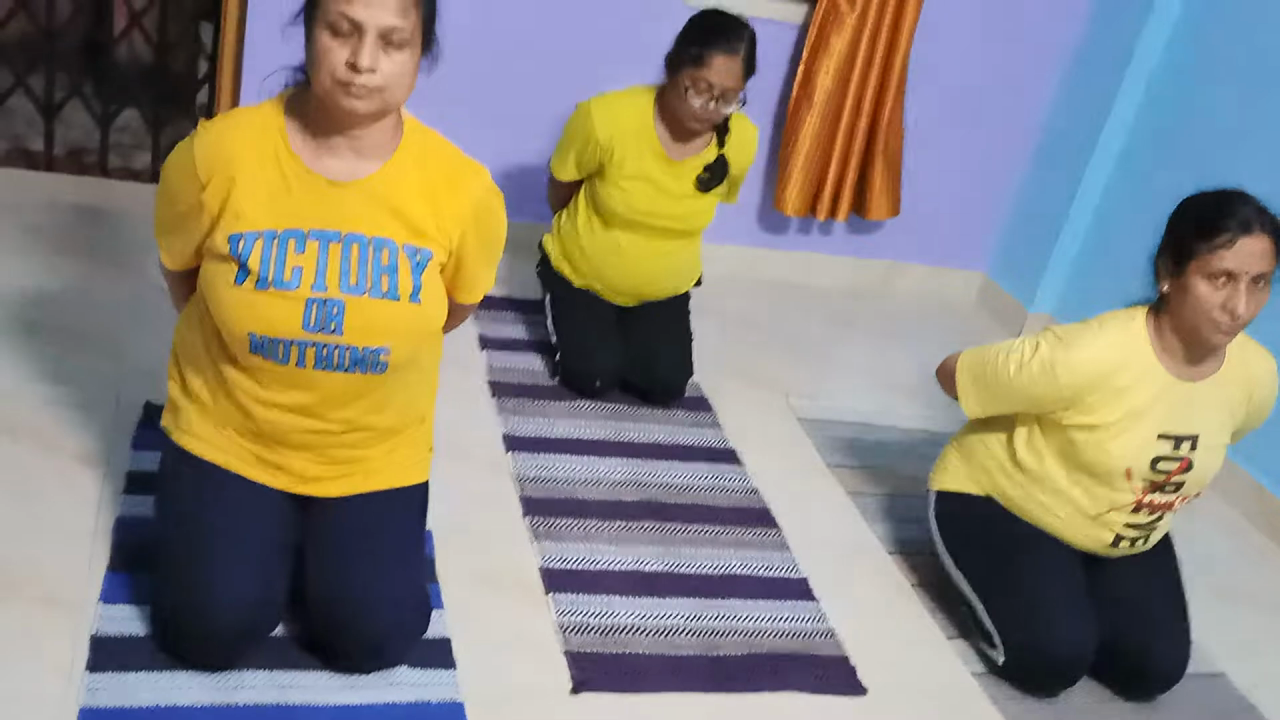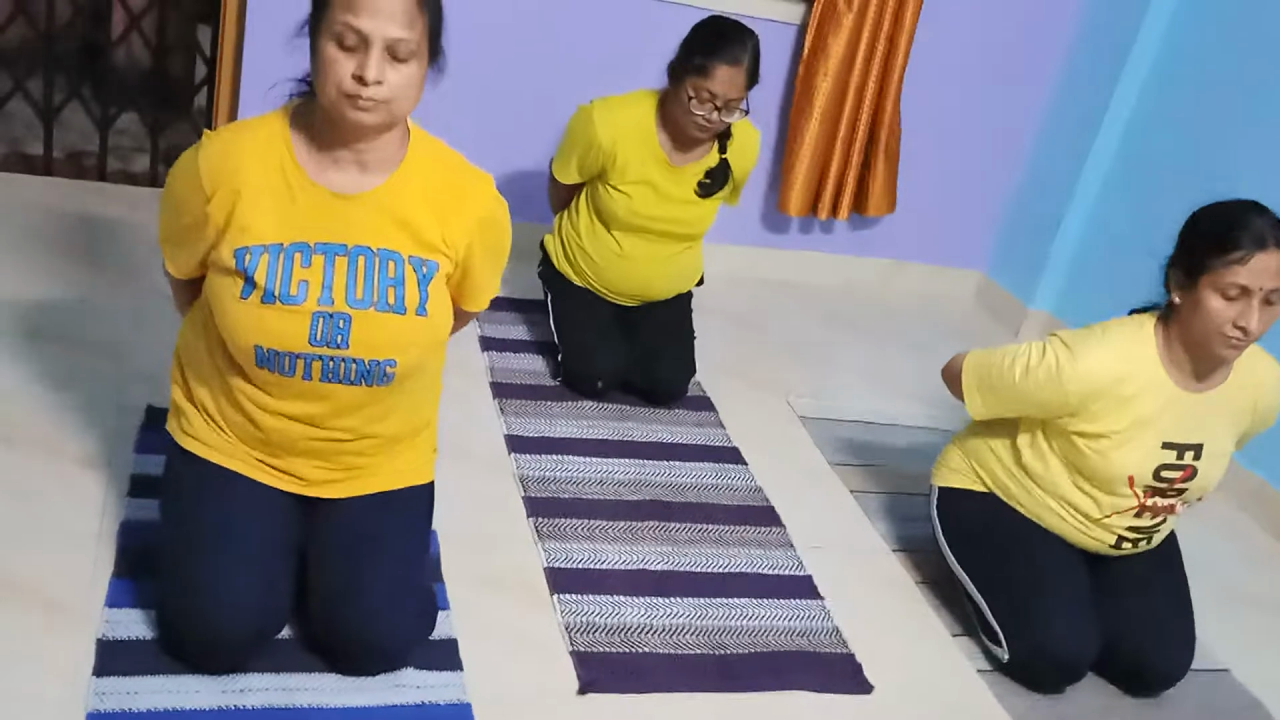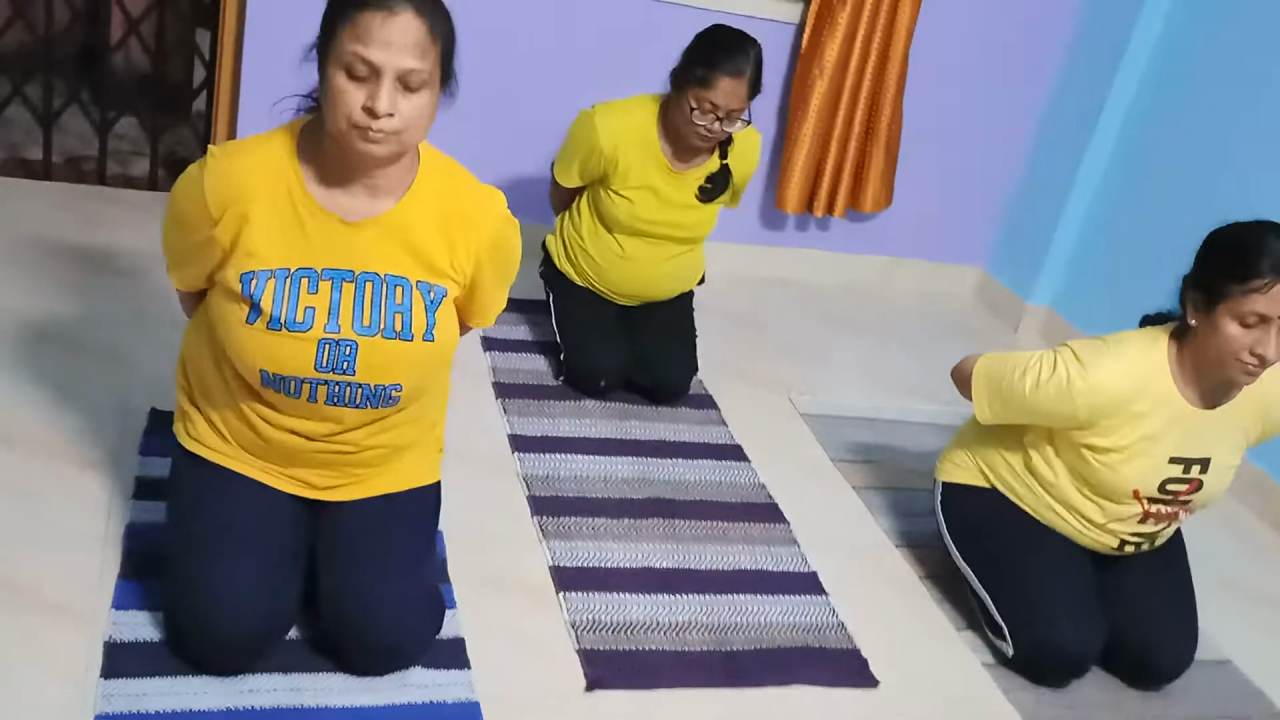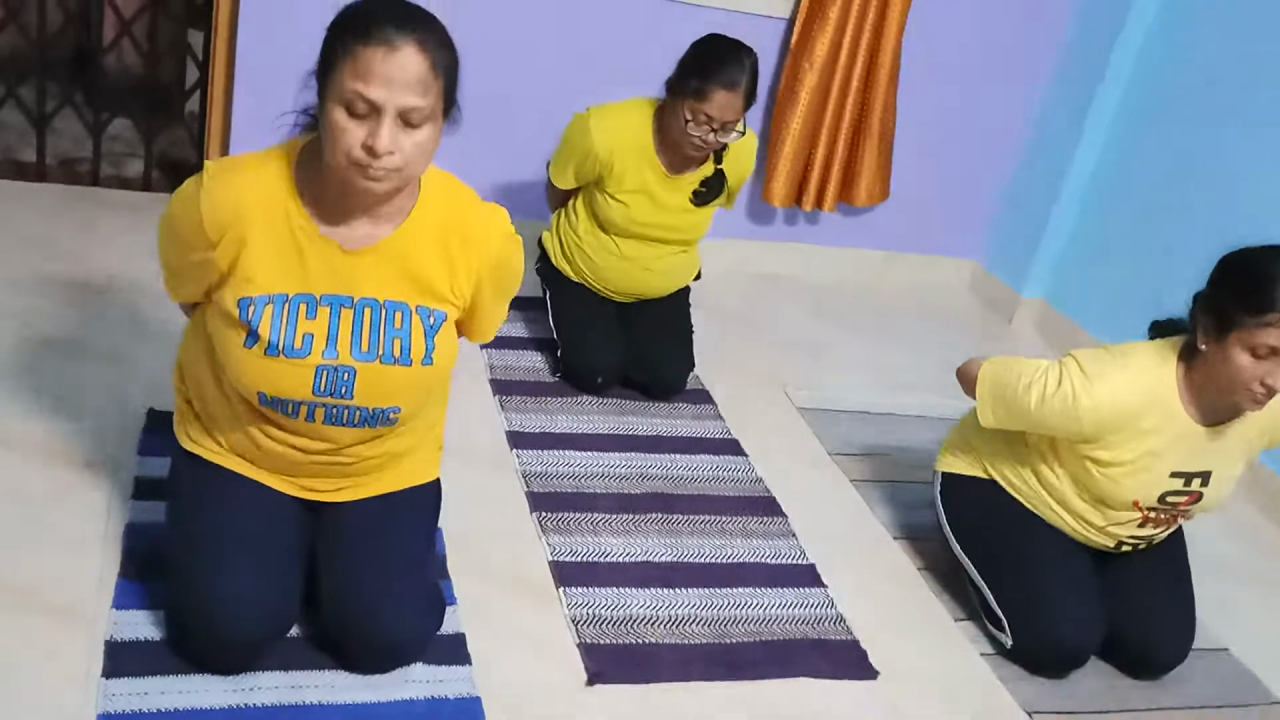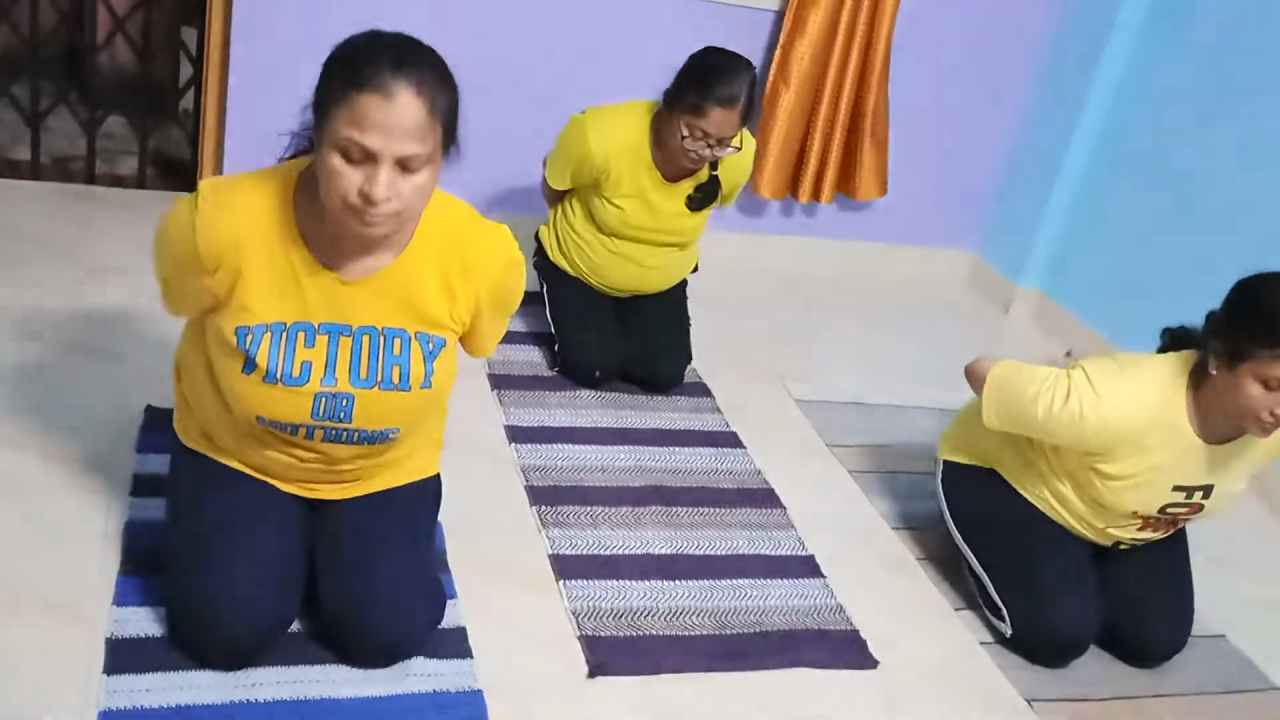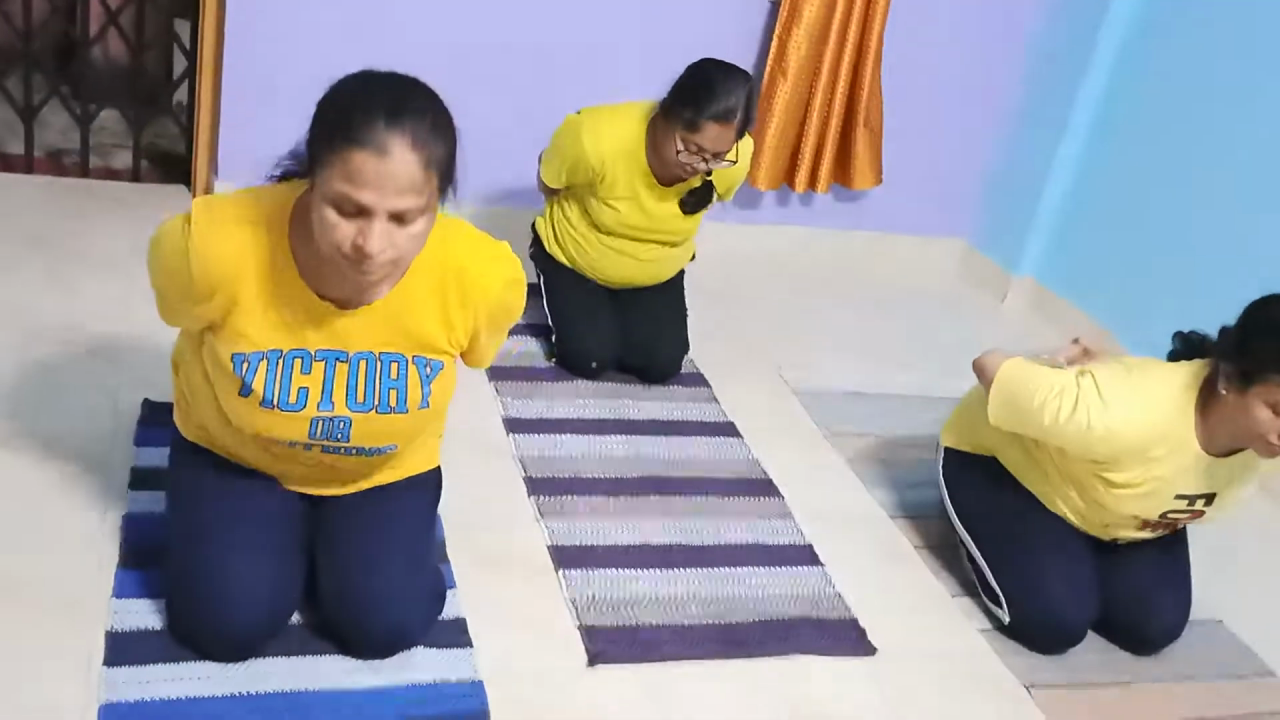
dt=0.2s
person 1, frame 1
left shoulder: (463, 188)
right shoulder: (215, 153)
right elbow: (181, 279)
left hip: (375, 456)
right hip: (228, 439)
left knee: (370, 639)
right knee: (209, 631)
left ankle: (321, 538)
right ankle: (271, 531)
person 1, frame 2
left shoulder: (469, 198)
right shoulder: (221, 163)
right elbow: (185, 284)
left wrist: (369, 356)
left hip: (379, 460)
right hip: (233, 443)
left knee: (375, 640)
right knee: (214, 633)
left ankle: (323, 540)
right ankle: (275, 534)
person 1, frame 3
left shoulder: (479, 216)
right shoulder: (225, 181)
right elbow: (192, 293)
left wrist: (378, 363)
left hip: (384, 466)
right hip: (237, 449)
left knee: (382, 642)
right knee: (222, 636)
left ankle: (328, 543)
right ankle: (259, 532)
person 1, frame 4
left shoulder: (482, 236)
right shoulder: (220, 200)
right elbow: (191, 300)
left wrist: (370, 370)
left hip: (385, 469)
right hip: (237, 453)
left knee: (383, 639)
right knee: (224, 636)
left ankle: (333, 540)
right ankle: (284, 535)
person 1, frame 5
left shoulder: (484, 255)
right shoulder: (217, 223)
left hip: (386, 471)
right hip: (235, 456)
left knee: (387, 633)
right knee: (226, 632)
left ankle: (330, 540)
right ankle: (287, 537)
person 1, frame 6
left shoulder: (483, 275)
right shoulder: (211, 245)
right hip: (234, 455)
left knee: (386, 624)
right knee: (226, 623)
left ankle: (326, 535)
right ankle: (287, 531)
person 2, frame 1
right shoulder: (1090, 354)
right elbow: (952, 373)
right wrist: (1033, 432)
right hip: (1000, 500)
left knee: (1155, 670)
right knee: (1053, 660)
left ankle: (1064, 579)
right ankle: (993, 571)
person 2, frame 2
right shoulder: (1095, 362)
right elbow: (958, 373)
right wrist: (1035, 436)
right hip: (1002, 497)
left knee: (1158, 667)
right knee: (1056, 657)
left ankle: (1066, 580)
right ankle: (996, 568)
person 2, frame 3
right shoulder: (1106, 375)
right elbow: (967, 374)
right wrist: (1035, 432)
right hip: (1005, 492)
left knee: (1161, 660)
right knee: (1061, 653)
left ankle: (1071, 577)
right ankle: (998, 565)
person 2, frame 4
right shoulder: (1113, 390)
right elbow: (972, 374)
right hip: (1005, 482)
left knee: (1159, 651)
right knee: (1059, 644)
left ankle: (1074, 569)
right ankle: (996, 554)
person 2, frame 5
right shoulder: (1119, 404)
right elbow: (981, 372)
left knee: (1157, 641)
right knee: (1059, 635)
left ankle: (1074, 560)
right ankle: (998, 547)
person 2, frame 6
right shoulder: (1129, 416)
right elbow: (990, 366)
right wrist: (1057, 368)
right hip: (1003, 458)
left knee: (1155, 627)
right knee: (1056, 624)
person 3, frame 1
left shoulder: (741, 141)
right shoulder: (605, 118)
right elbow: (560, 190)
left wrist: (649, 239)
left hip: (664, 290)
right hip: (581, 276)
left knee: (664, 387)
right knee: (591, 378)
left ankle: (623, 329)
right ankle: (577, 318)
person 3, frame 2
left shoulder: (744, 146)
right shoulder: (606, 123)
right elbow: (562, 189)
left wrist: (652, 241)
left hip: (666, 292)
right hip: (583, 276)
left knee: (667, 387)
right knee: (594, 378)
left ankle: (624, 331)
right ankle: (579, 321)
person 3, frame 3
left shoulder: (745, 151)
right shoulder: (608, 128)
right elbow: (563, 191)
left wrist: (652, 242)
left hip: (667, 291)
right hip: (584, 276)
left knee: (669, 385)
right knee: (596, 377)
left ankle: (624, 327)
right ankle: (581, 319)
person 3, frame 4
left shoulder: (741, 153)
right shoulder: (604, 131)
right elbow: (558, 190)
left wrist: (651, 243)
right wrist: (583, 233)
left hip: (663, 287)
right hip: (580, 273)
left knee: (667, 382)
right knee: (594, 374)
left ankle: (620, 323)
right ankle: (575, 313)
person 3, frame 5
left shoulder: (738, 158)
right shoulder: (600, 136)
right elbow: (554, 187)
right wrist: (582, 230)
right hip: (578, 268)
left knee: (664, 375)
right knee: (593, 368)
left ankle: (618, 318)
right ankle: (573, 310)
person 3, frame 6
left shoulder: (737, 158)
right shoulder: (596, 138)
right elbow: (549, 182)
right wrist: (578, 221)
right hip: (573, 259)
left knee: (662, 365)
right knee: (589, 358)
left ankle: (615, 310)
right ankle: (573, 304)
